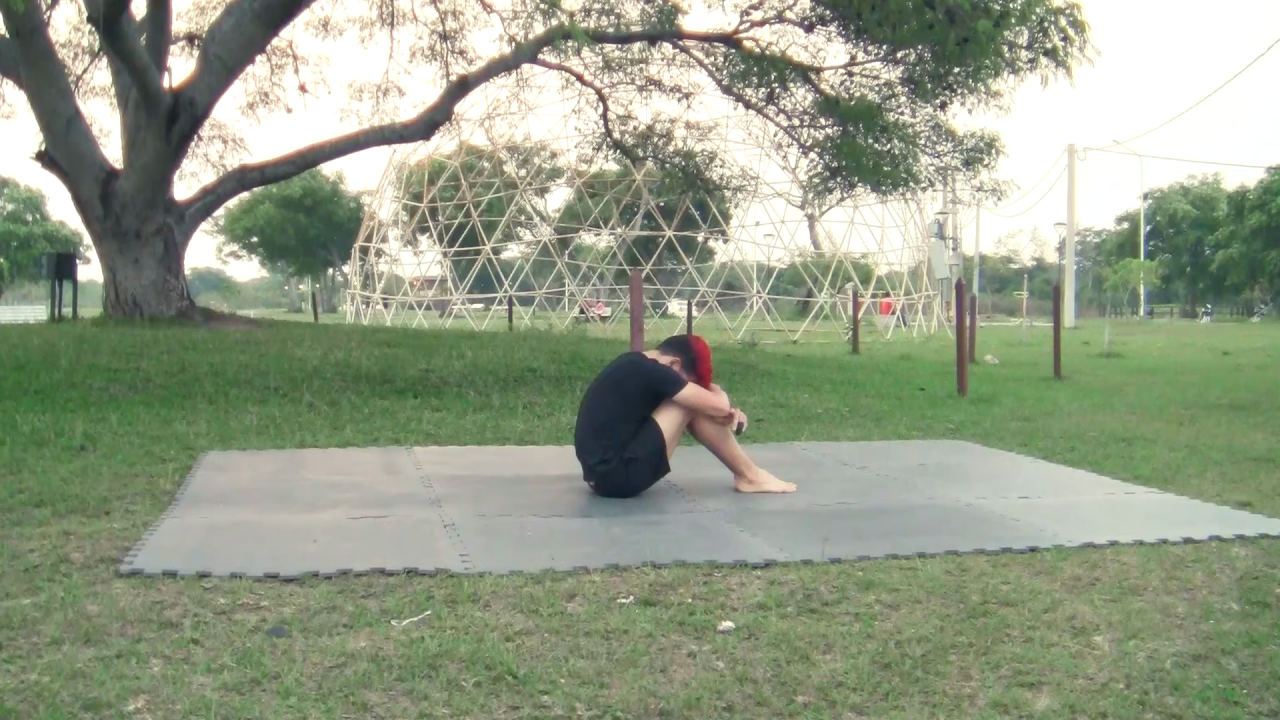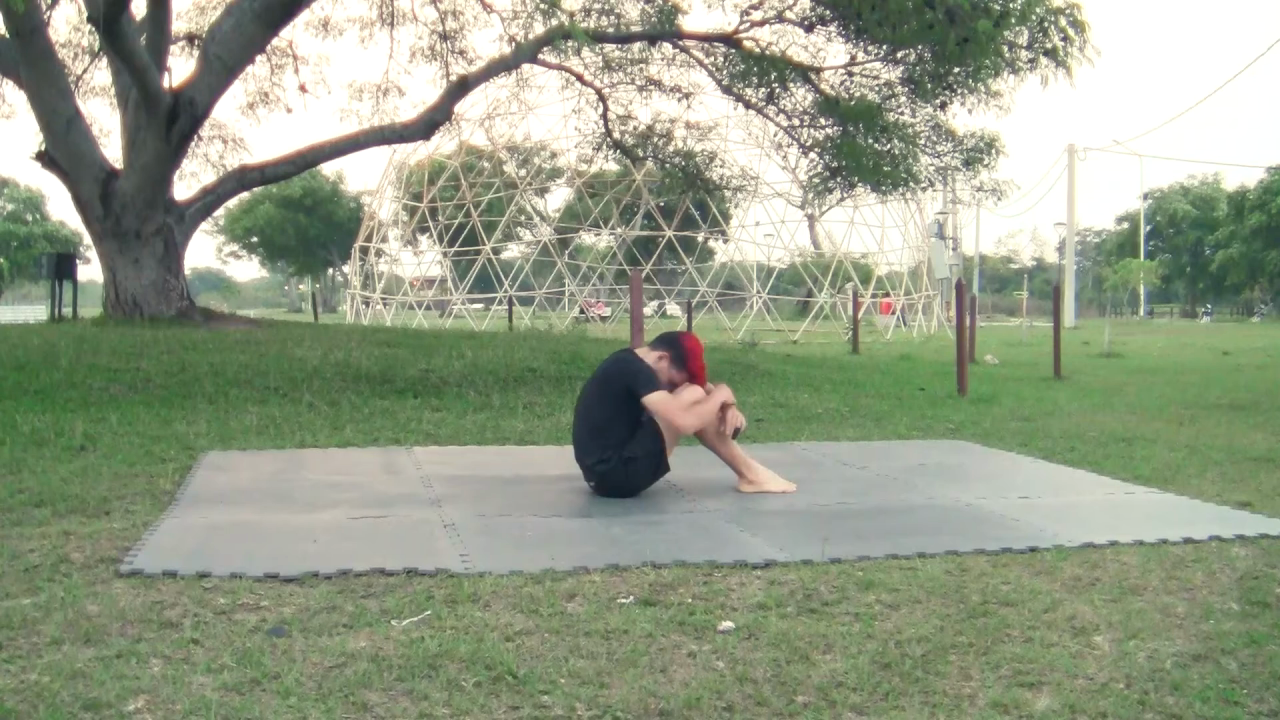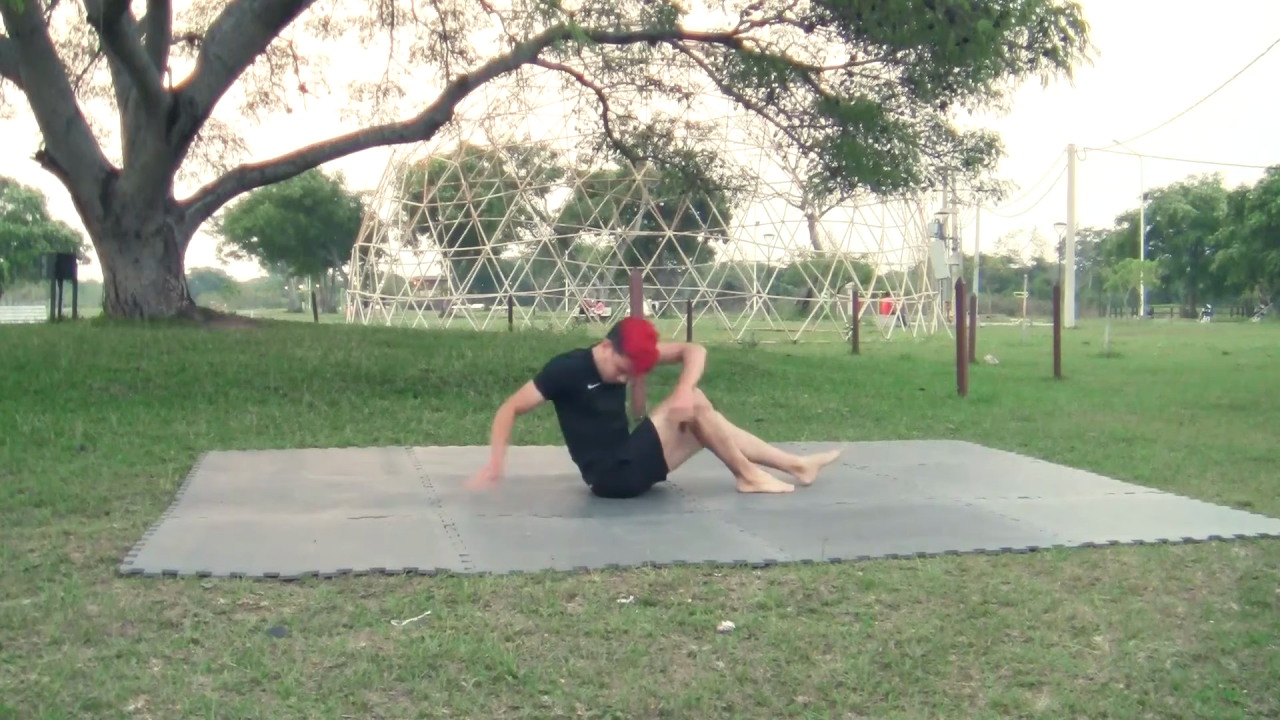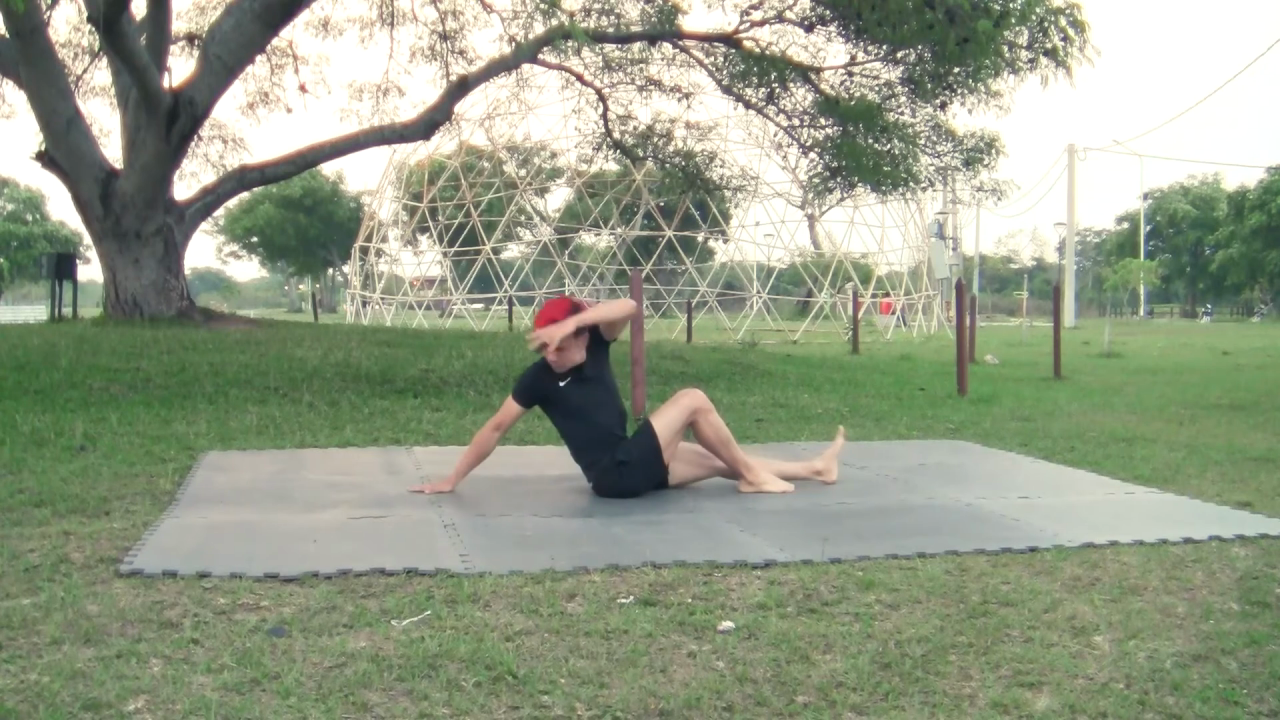
dt=0.4s
person 1, frame 1
left shoulder: (637, 364)
right shoulder: (650, 371)
right elbow: (718, 406)
left wrist: (729, 410)
right wrist: (718, 394)
left hip: (605, 472)
right hip: (617, 475)
left knee: (691, 399)
right knee: (692, 403)
left ankle: (747, 471)
right ankle: (749, 476)
person 1, frame 2
left shoulder: (630, 362)
right shoulder: (634, 369)
right elbow: (685, 423)
left wrist: (727, 406)
right wrist: (720, 395)
left hip: (608, 470)
right hip: (615, 475)
left knee: (687, 405)
right knee: (693, 396)
left ankle: (750, 469)
right ankle: (750, 476)
person 1, frame 3
left shoulder: (623, 357)
right shoulder: (566, 369)
left elbow: (693, 350)
right elbow: (509, 409)
left wrist: (685, 389)
right wrist: (495, 460)
left hip: (626, 464)
right hip: (614, 475)
right knee: (697, 407)
left ankle: (797, 466)
right ankle: (748, 477)
person 1, frame 4
left shoulder: (596, 344)
right shoulder: (539, 377)
left elbow: (629, 306)
right elbow: (495, 429)
left wrist: (570, 322)
right wrist: (452, 479)
left hip: (631, 464)
right hip: (615, 475)
left knee: (719, 460)
right knee: (693, 400)
left ankle: (814, 468)
right ankle: (752, 476)
